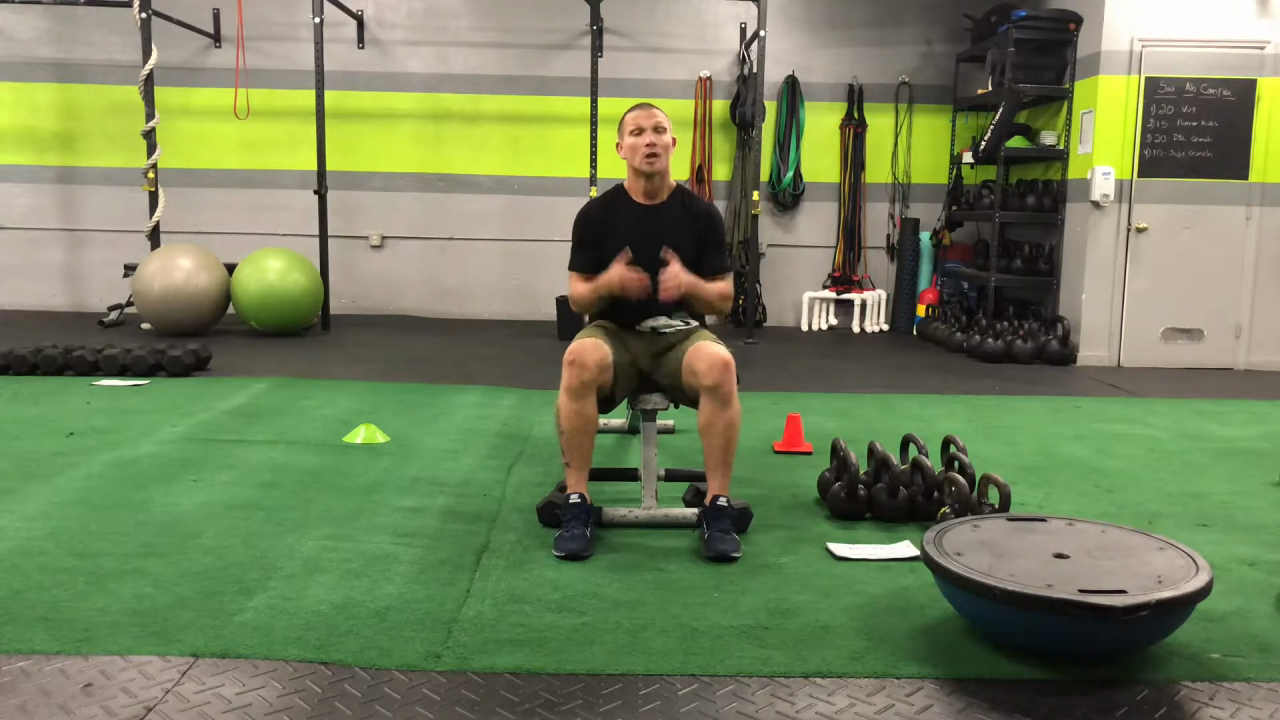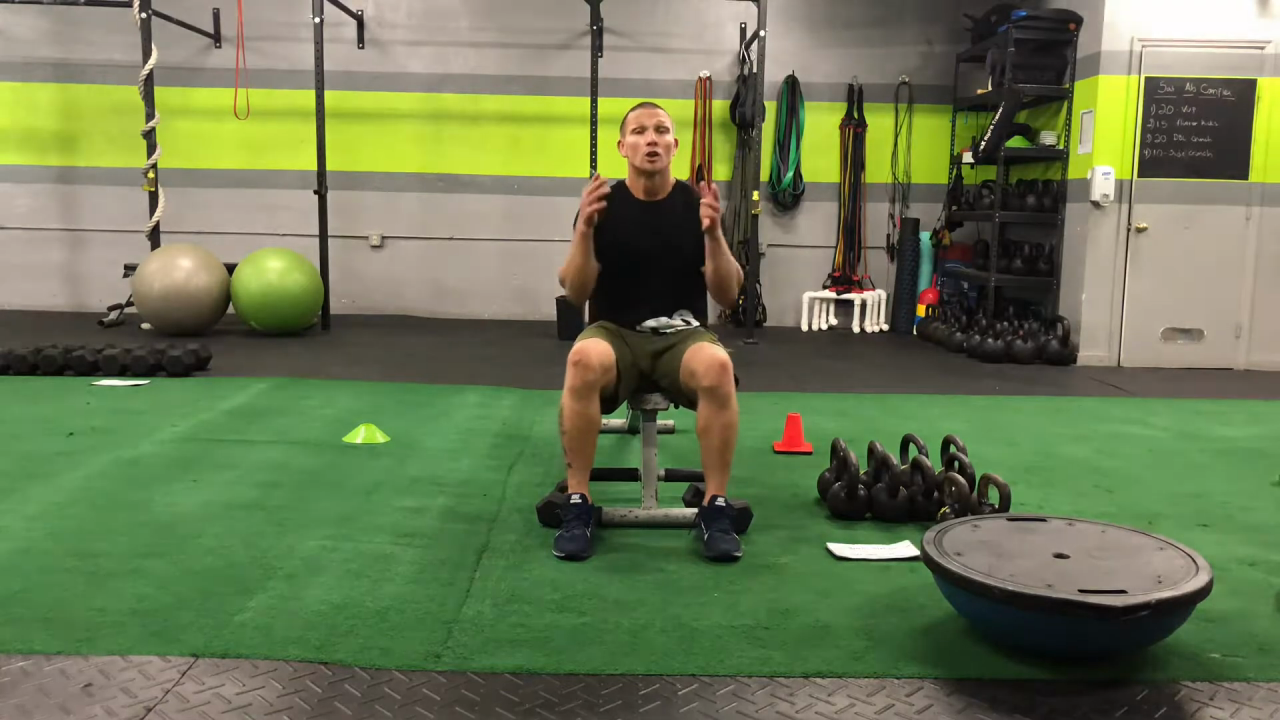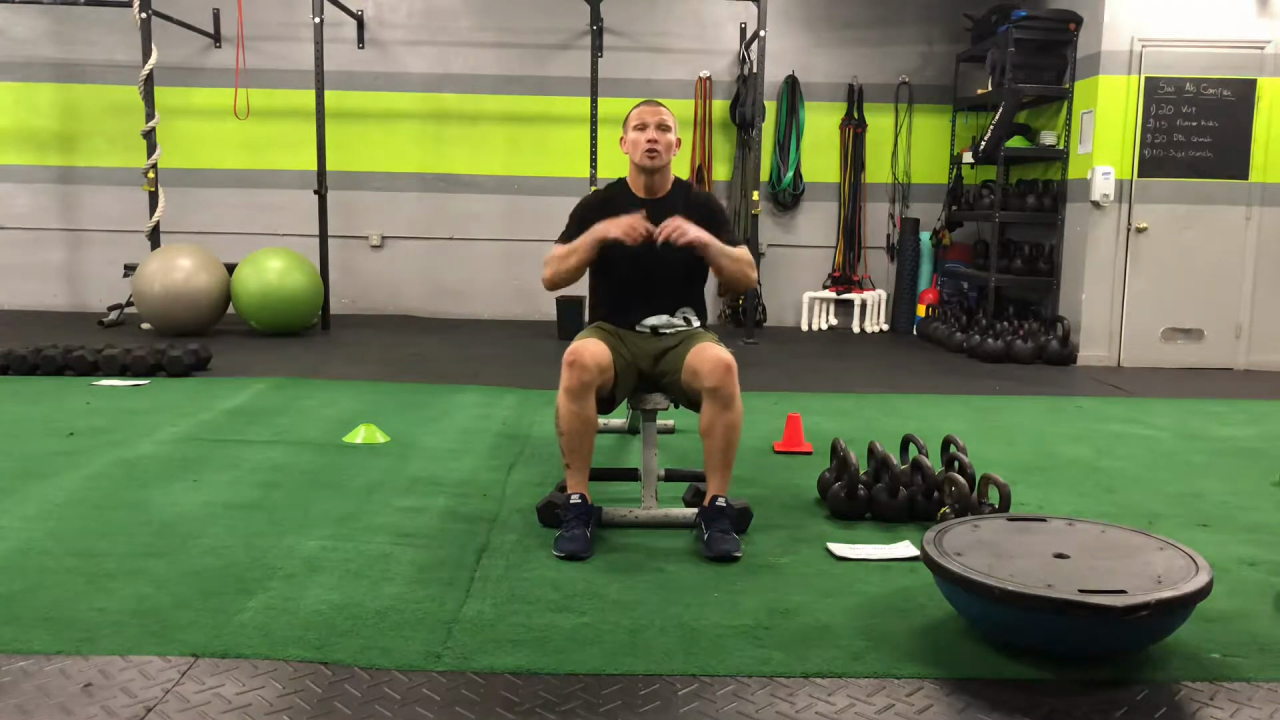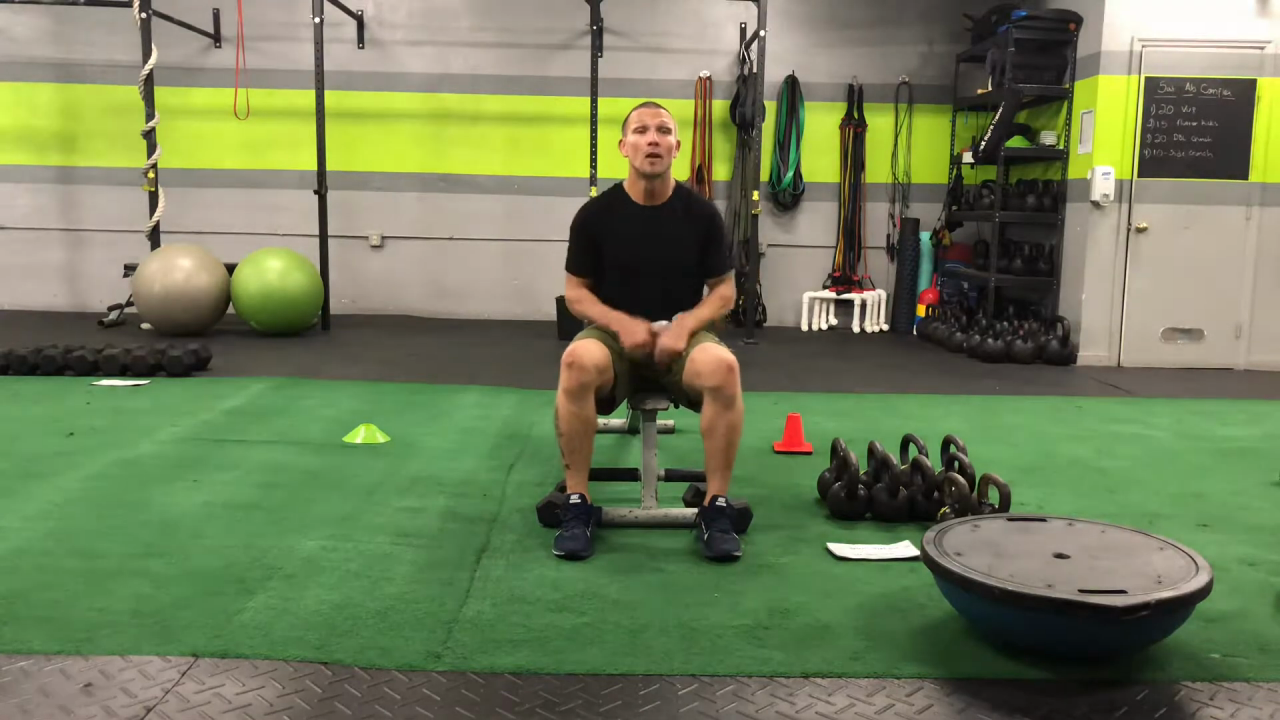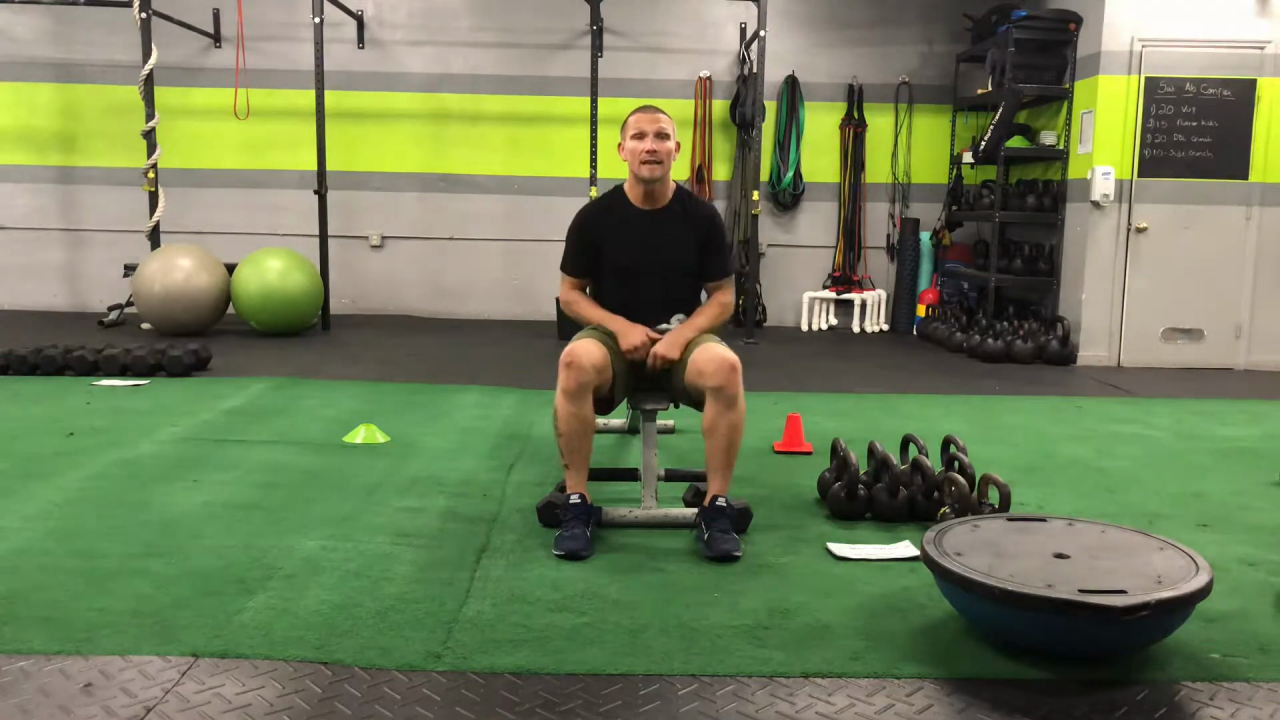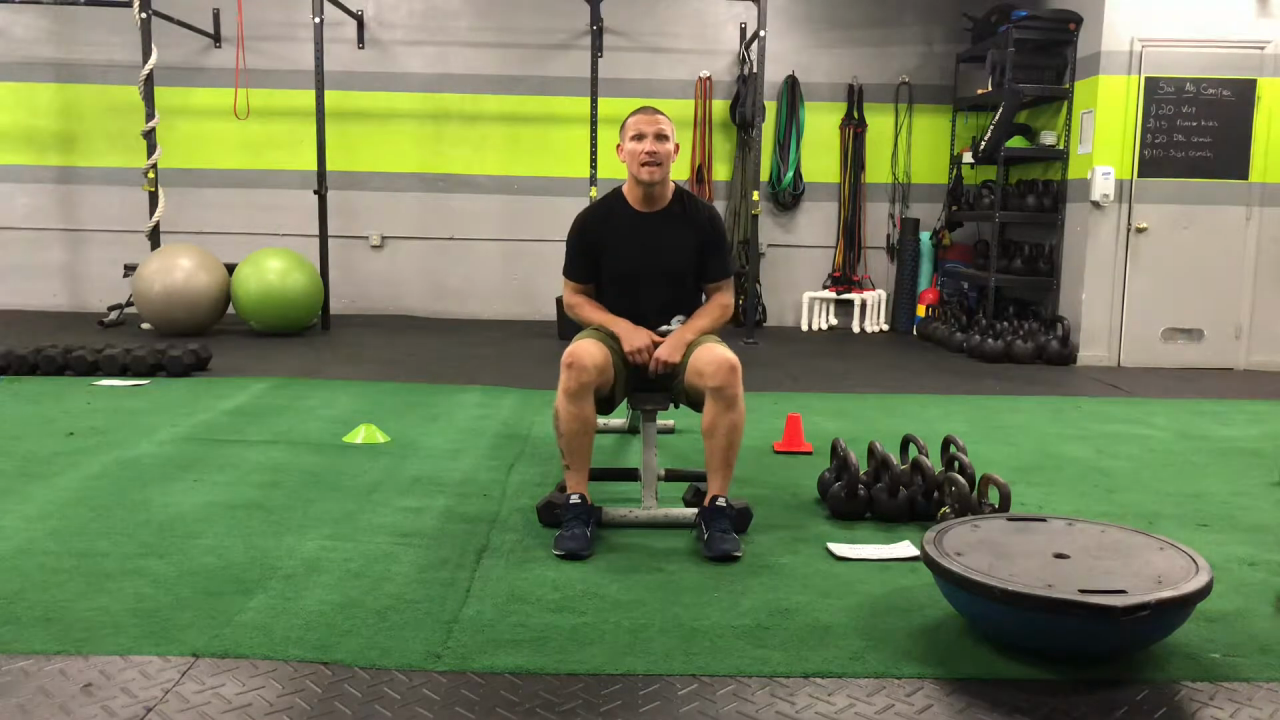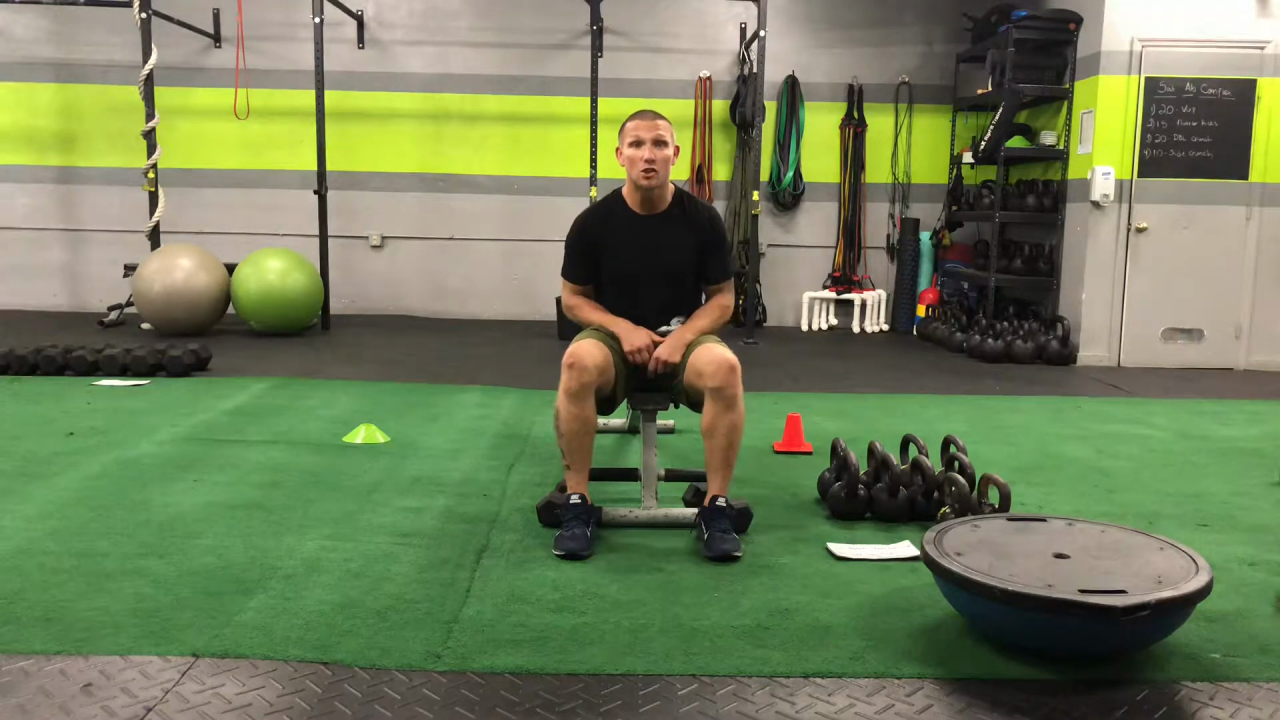
dt=0.2s
person 1, frame 1
left shoulder: (701, 213)
right shoulder: (597, 213)
left elbow: (722, 298)
right elbow: (577, 297)
left wrist: (690, 284)
right wrist: (606, 284)
left hip: (681, 333)
right hip: (616, 330)
left knee: (720, 366)
right knee: (578, 360)
left ankle: (717, 507)
right ankle: (577, 504)
person 1, frame 2
left shoulder: (696, 206)
right shoulder: (603, 206)
left elbow: (729, 296)
right elbow: (576, 293)
left wrist: (713, 234)
right wrist: (583, 228)
left hip: (681, 334)
right hip: (616, 332)
left knee: (717, 367)
right knee: (584, 360)
left ankle: (715, 507)
right ankle: (578, 504)
person 1, frame 3
left shoulder: (700, 205)
right shoulder: (598, 204)
left elbow: (746, 280)
right elbow: (551, 278)
left wrist: (703, 238)
right wrist: (598, 232)
left hip: (682, 334)
right hip: (615, 333)
left knee: (722, 368)
right knee: (578, 360)
left ankle: (715, 507)
right ankle: (577, 504)
person 1, frame 4
left shoulder: (700, 213)
right shoulder: (597, 214)
left elbow: (725, 290)
right elbow: (575, 292)
left wrist: (687, 324)
right wrist: (620, 322)
left hip: (681, 338)
right hip: (615, 336)
left knee: (723, 368)
right knee: (577, 361)
left ankle: (715, 507)
right ankle: (577, 504)
person 1, frame 5
left shoulder: (702, 216)
right shoulder: (594, 217)
left elbow: (723, 297)
right elbow: (570, 294)
left wrist: (682, 334)
right wrist: (619, 326)
left hip: (681, 336)
right hip: (615, 334)
left knee: (726, 367)
right knee: (575, 361)
left ankle: (715, 507)
right ankle: (577, 504)
person 1, frame 6
left shoulder: (702, 218)
right shoulder: (594, 220)
left elbow: (722, 299)
right elbow: (575, 298)
left wrist: (682, 337)
right wrist: (623, 328)
left hip: (682, 338)
right hip: (616, 335)
left knee: (725, 367)
right knee: (577, 362)
left ankle: (716, 508)
right ankle: (577, 504)
person 1, frame 7
left shoulder: (702, 219)
right shoulder: (593, 222)
left elbow: (722, 299)
right elbow: (574, 299)
left wrist: (682, 337)
right wrist: (623, 328)
left hip: (683, 337)
right hip: (616, 335)
left knee: (725, 367)
right knee: (578, 362)
left ankle: (716, 508)
right ankle: (577, 504)
